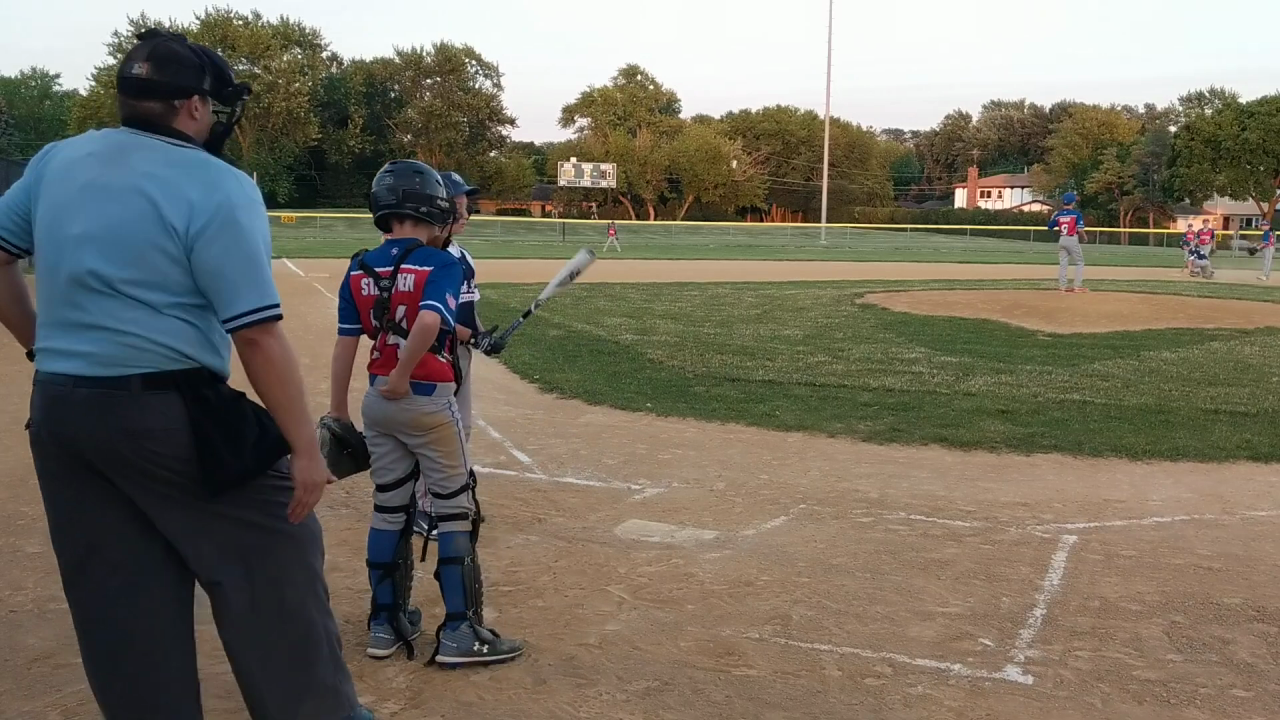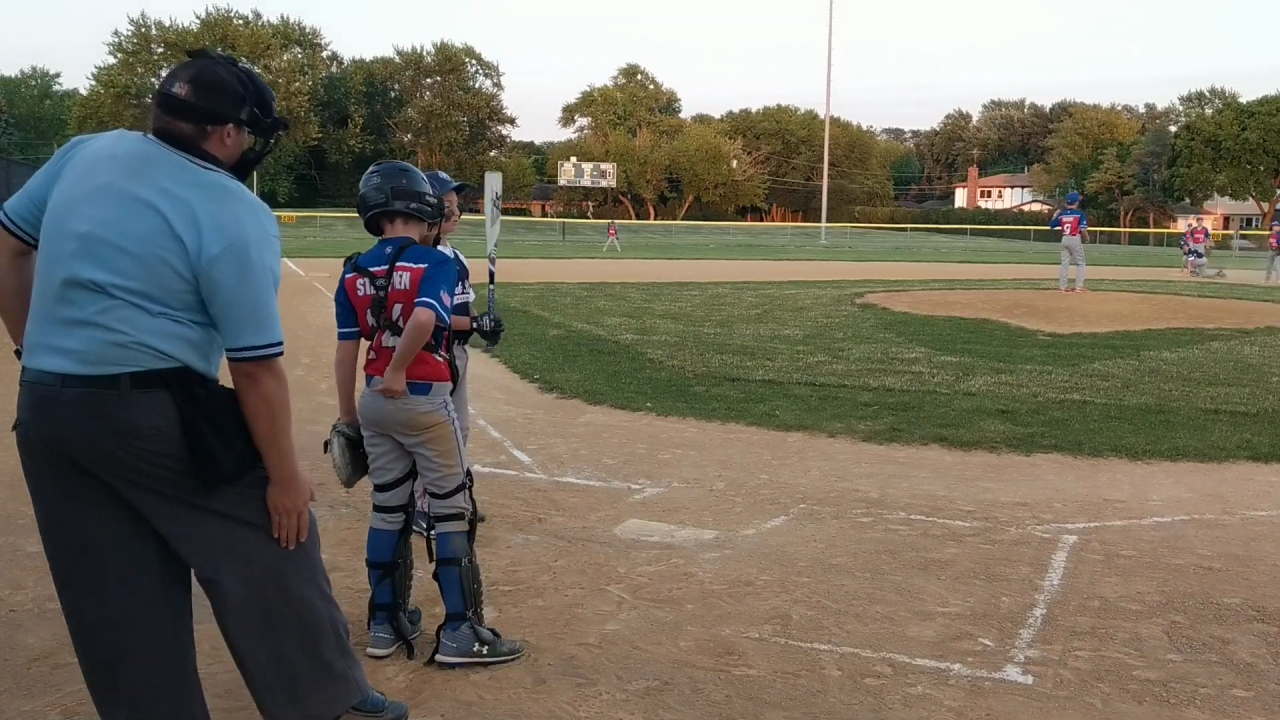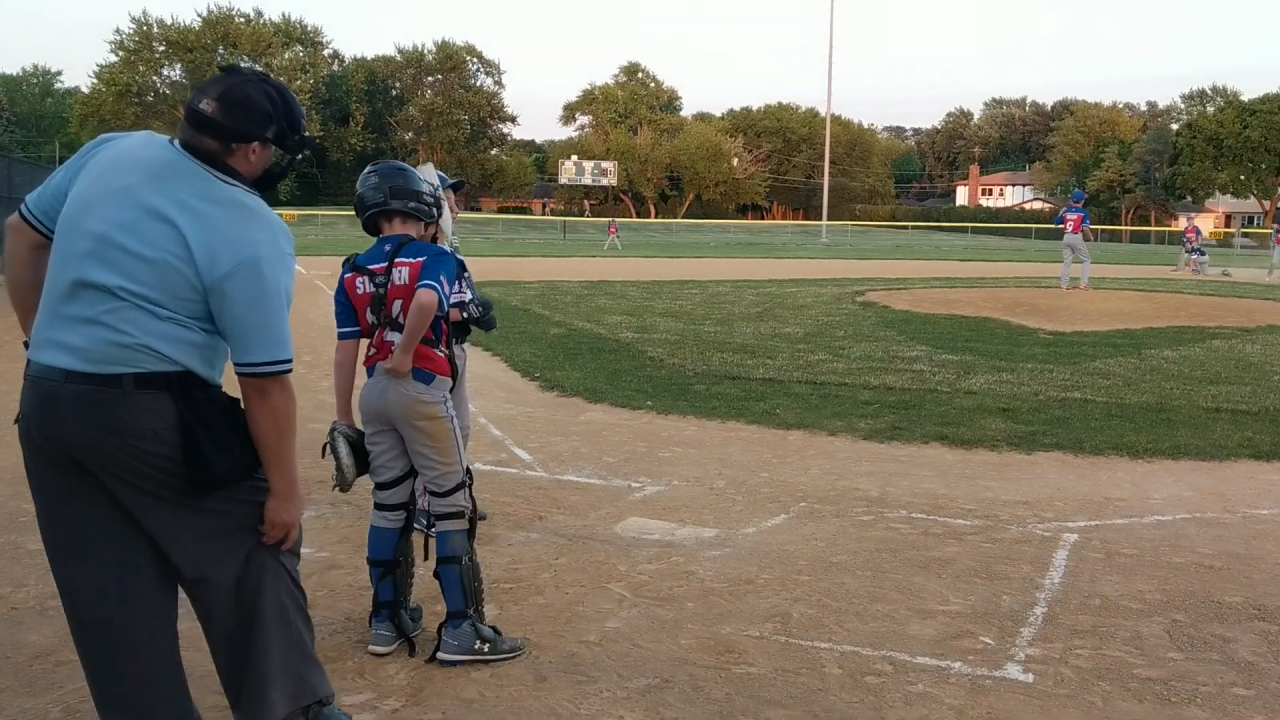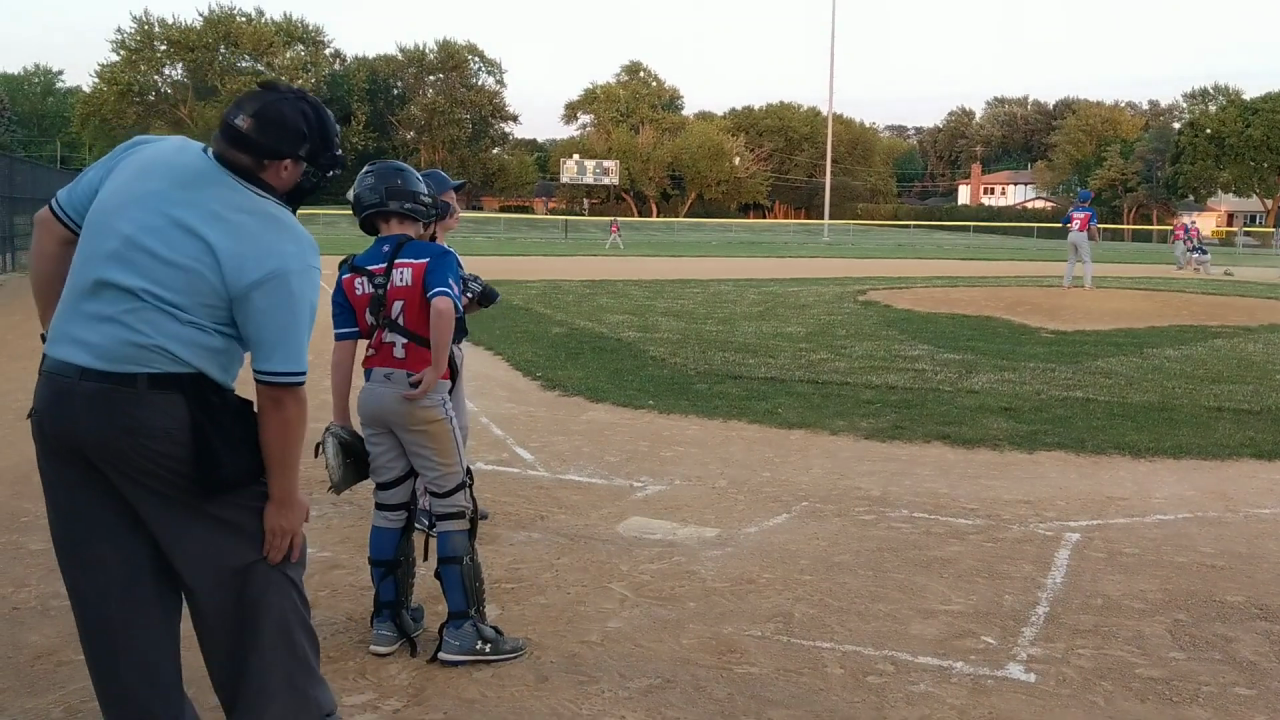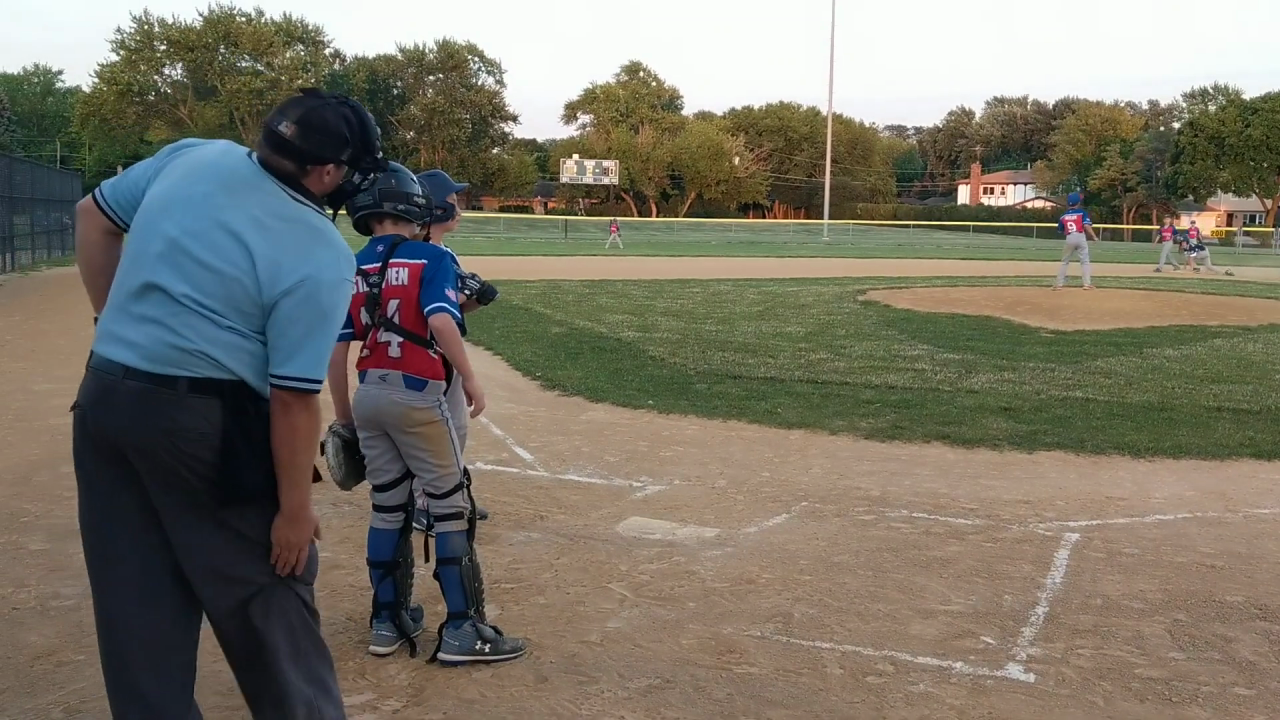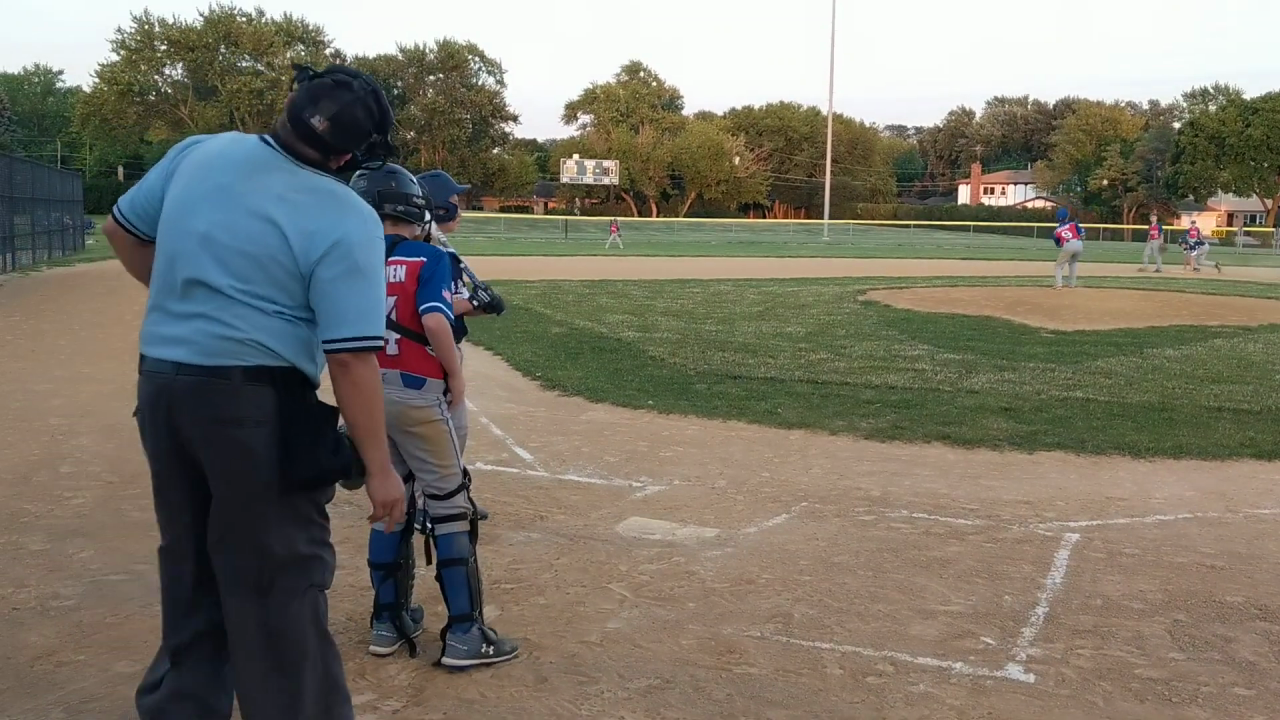
dt=0.3s
person 1, frame 1
left shoulder: (57, 161)
right shoulder: (219, 189)
right elbow: (257, 333)
right wrist: (303, 448)
left hip: (58, 412)
right hip: (168, 414)
left knee: (118, 595)
right knee: (275, 541)
person 1, frame 2
left shoulder: (83, 153)
right shoulder: (236, 215)
right elbow: (256, 367)
right wrist: (286, 478)
right hip: (154, 414)
left knee: (115, 594)
right knee: (270, 539)
person 1, frame 3
left shoulder: (110, 150)
right shoulder: (254, 233)
right elbow: (264, 383)
right wrist: (284, 487)
right hip: (151, 413)
left knee: (111, 589)
right knee: (257, 538)
person 1, frame 4
left shoulder: (144, 154)
right shoulder: (282, 246)
left elbow: (51, 230)
right elbow: (280, 391)
left wrist: (60, 337)
right wrist: (285, 498)
left hip: (59, 403)
right hip: (165, 415)
left knee: (116, 590)
right knee: (261, 548)
person 1, frame 5
left shoulder: (190, 157)
right shoulder: (320, 254)
left elbow: (94, 217)
right elbow: (292, 398)
right wrist: (294, 509)
left hip: (105, 398)
right hip: (203, 418)
left knee: (134, 587)
right knee: (266, 570)
person 1, frame 6
left shoulder: (201, 154)
right shoulder: (347, 219)
left elbow: (123, 231)
right elbow: (351, 357)
right wrist: (379, 466)
left hip: (160, 390)
right hip: (254, 403)
left knee: (191, 564)
right knee: (282, 574)
person 2, frame 1
left shoulder: (360, 270)
right shoulder: (442, 264)
left elbow: (345, 344)
right elbow: (429, 324)
left wrist: (337, 410)
right wrist: (403, 375)
left hip: (377, 401)
right hip: (426, 401)
left knee: (390, 510)
right knee: (456, 512)
left ankle: (386, 623)
right ankle: (460, 632)
person 2, frame 2
left shoulder: (354, 272)
right shoulder: (436, 262)
left elbow: (346, 350)
right elbow: (423, 320)
left wrist: (348, 413)
right wrist: (397, 372)
left hip: (375, 401)
right hip: (423, 400)
left knee: (388, 509)
right knee: (453, 512)
left ankle: (385, 623)
right ankle: (460, 632)
person 2, frame 3
left shoulder: (354, 273)
right shoulder: (433, 257)
left elbow: (346, 349)
right elbow: (426, 303)
left wrist: (343, 417)
right wrist: (406, 354)
left hip: (375, 394)
right hip: (422, 392)
left knee: (389, 507)
right knee: (451, 509)
left ankle: (387, 620)
right ankle: (462, 630)
person 2, frame 4
left shoulder: (351, 273)
right shoulder: (435, 257)
left elbow: (343, 350)
right elbow: (442, 307)
left wrist: (340, 420)
right wrist: (437, 367)
left hip: (374, 395)
right hip: (422, 397)
left knee: (390, 507)
right knee: (452, 510)
left ankle: (388, 620)
right ankle: (463, 630)
person 2, frame 5
left shoulder: (348, 270)
right shoulder: (430, 258)
left elbow: (338, 353)
right elbow: (441, 323)
left wrist: (343, 415)
right wrist: (469, 378)
left hip: (367, 396)
right hip: (417, 397)
left knee: (387, 508)
right knee: (450, 510)
left ankle: (388, 620)
right ankle: (464, 630)
person 2, frame 6
right shoulder: (429, 257)
right elbow: (435, 322)
right wrist: (456, 378)
right hip: (418, 397)
right knee: (450, 512)
left ankle: (389, 621)
right ankle: (465, 634)
person 3, frame 1
left shoulder: (462, 256)
left wrist: (484, 334)
right wrist: (474, 338)
left hip: (461, 353)
left knee: (461, 428)
right ankle: (425, 508)
person 3, frame 2
left shoulder: (456, 256)
left wrist: (484, 323)
right wrist: (475, 323)
left hip: (457, 351)
left knee: (458, 429)
right ankle: (423, 508)
person 3, frame 3
left shoulder: (454, 254)
left wrist: (480, 311)
right wrist: (464, 313)
left hip: (456, 349)
left knee: (460, 428)
right ankle: (425, 507)
person 3, frame 4
left shoulder: (450, 255)
left wrist: (477, 296)
right wrist: (465, 297)
left hip: (453, 351)
left knee: (458, 428)
right ankle: (426, 507)
person 3, frame 5
left shoulder: (448, 255)
left elbow: (461, 307)
left wrist: (477, 295)
right wrist: (462, 294)
left knee: (457, 426)
right ankle: (425, 506)
person 3, frame 6
left shoulder: (450, 256)
left elbow: (460, 305)
left wrist: (483, 302)
right wrist: (473, 302)
left hip: (451, 352)
left knee: (457, 428)
